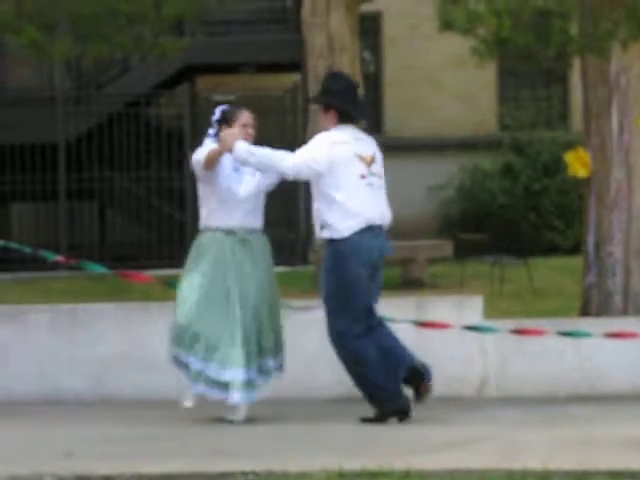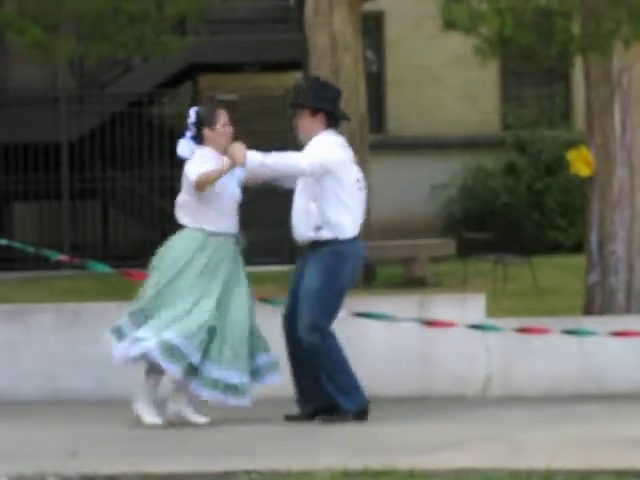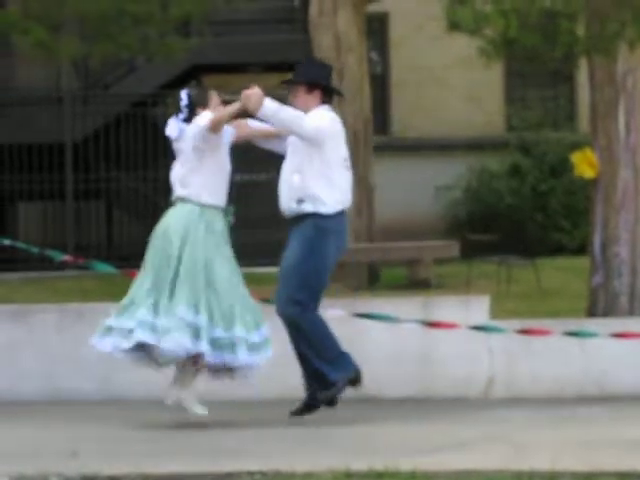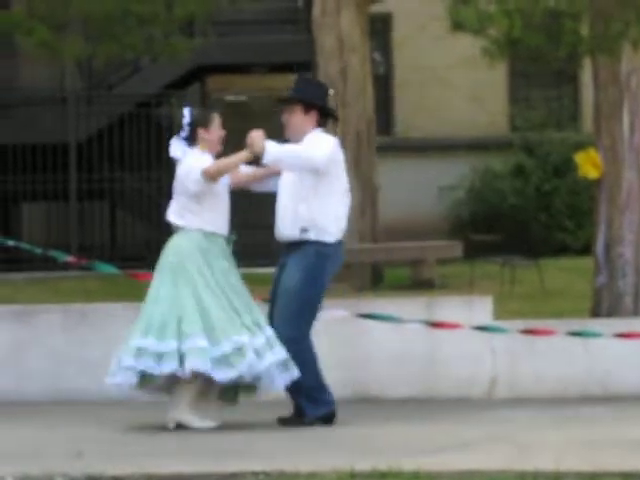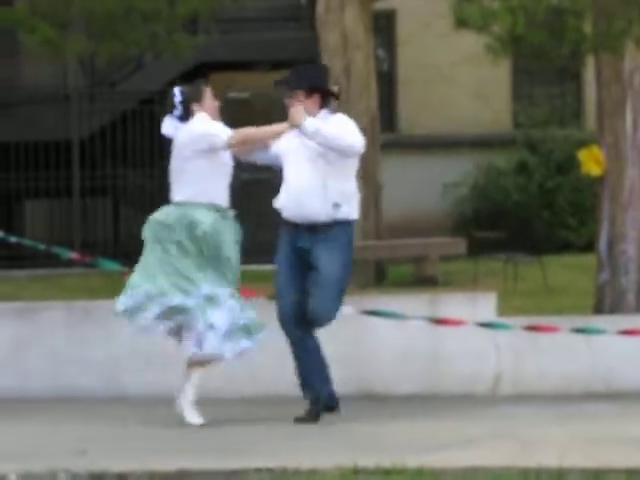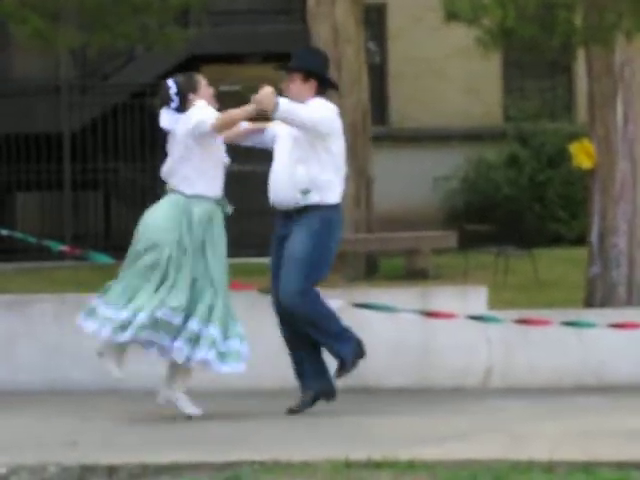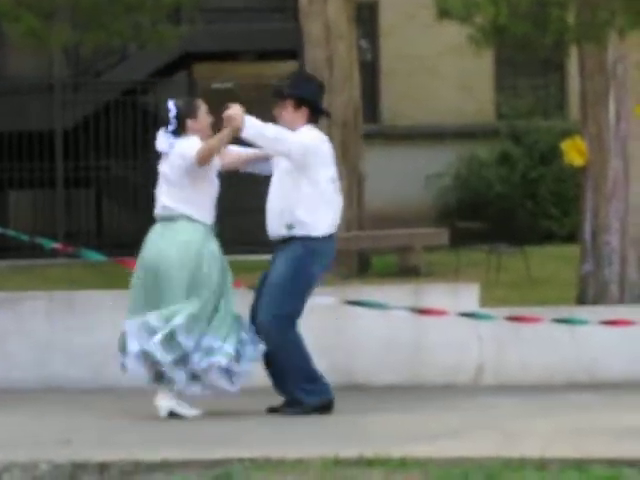
dt=0.3s
person 1, frame 1
left shoulder: (328, 144)
right shoulder: (365, 144)
left elbow: (290, 167)
left wrist: (239, 148)
left hip: (346, 248)
right hip: (371, 242)
left knee: (346, 331)
right knee: (363, 320)
left ankle: (391, 401)
right ankle: (409, 370)
person 1, frame 2
left shoulder: (325, 146)
right shoulder: (331, 149)
left elbow: (301, 164)
right elbow: (302, 177)
left wrist: (250, 159)
right wrist: (264, 171)
left hip: (334, 253)
right hip: (322, 252)
left knee: (313, 331)
right knee: (295, 325)
left ankle: (351, 404)
right ankle: (317, 402)
person 1, frame 3
left shoulder: (323, 121)
right shoulder: (319, 127)
left elbow: (299, 126)
right elbow: (286, 142)
left wrist: (264, 106)
left hip: (316, 229)
right hip: (314, 228)
left knee: (293, 306)
right knee: (295, 307)
left ankle: (340, 369)
right ankle: (322, 386)
person 1, frame 4
left shoulder: (325, 145)
right shoulder: (309, 150)
left elbow: (309, 161)
right elbow: (282, 178)
left wrist: (266, 149)
left hip: (314, 254)
right hip: (300, 253)
left knee: (290, 333)
right knee: (281, 331)
left ankle: (318, 407)
right ankle: (309, 404)
person 1, frame 5
left shoulder: (340, 126)
right shoulder: (293, 138)
left elbow: (356, 146)
right elbow: (264, 151)
left wrist: (307, 125)
left hip: (333, 235)
right hip: (293, 233)
left knee: (319, 311)
right knee: (290, 314)
left ankle: (316, 342)
right ankle: (321, 394)
person 1, frame 6
left shoulder: (323, 112)
right shoulder: (292, 124)
left elbow: (311, 122)
right elbow: (268, 135)
left wrist: (276, 105)
right wrist: (236, 132)
left hip: (317, 222)
right hip: (290, 221)
left knee: (294, 295)
right knee: (285, 305)
left ankle: (345, 344)
right ankle: (316, 382)
person 1, frame 7
left shoulder: (312, 140)
right shoulder: (299, 148)
left elbow: (282, 143)
right elbow: (275, 154)
left wrist: (244, 122)
left hip: (305, 250)
right hip: (293, 248)
left knee: (274, 325)
right knee: (261, 322)
left ankle: (314, 395)
right ankle: (302, 393)
person 2, frame 1
right shoulder: (205, 157)
right elbow: (207, 160)
left hip: (251, 251)
right hip: (215, 250)
left knee: (247, 324)
right knee: (199, 321)
left ankle: (240, 396)
right ankle: (199, 382)
person 2, frame 2
left shoulder: (225, 164)
right shoulder: (199, 163)
right elbow: (201, 183)
right wrist: (230, 166)
left hip: (221, 254)
right hip: (195, 252)
left knee: (223, 327)
right knee: (175, 322)
left ankle: (178, 402)
right ankle: (145, 396)
person 2, frame 3
left shoulder: (199, 136)
right shoulder: (201, 127)
left elbow: (242, 133)
right elbow: (217, 120)
right wrist: (245, 103)
left hip: (195, 228)
right hip: (192, 227)
left knee: (196, 305)
right knee: (204, 302)
left ankle: (181, 387)
person 2, frame 4
left shoulder: (203, 163)
right shoulder: (194, 162)
left elbow: (239, 179)
right elbow: (214, 172)
left wrist: (276, 168)
right wrist: (247, 153)
left hip: (203, 256)
right hip: (195, 254)
left knee: (206, 335)
right knee: (216, 329)
left ankle: (180, 407)
right ankle: (180, 407)
person 2, frame 5
left shoulder: (209, 137)
right shoulder: (200, 130)
left elbow: (240, 146)
right elbow: (241, 137)
left wrist: (280, 142)
right wrist: (286, 127)
left hip: (212, 229)
right hip: (186, 224)
left knee: (214, 318)
left ankle: (186, 396)
person 2, frame 6
left shoulder: (189, 128)
right shoulder: (195, 117)
left elbow: (228, 135)
right elbow: (222, 122)
right wrist: (257, 107)
left hip: (198, 221)
right hip: (182, 217)
left knee: (196, 302)
right knee: (157, 291)
left ankle: (175, 388)
right ankle: (116, 340)
person 2, frame 7
left shoulder: (194, 150)
right shoulder: (187, 148)
left elbow: (234, 158)
right elbow: (207, 153)
right wrist: (230, 128)
left hip: (166, 245)
right hip: (186, 246)
left knee: (184, 323)
right knee: (203, 322)
left ankle: (168, 393)
right ankle: (167, 395)
